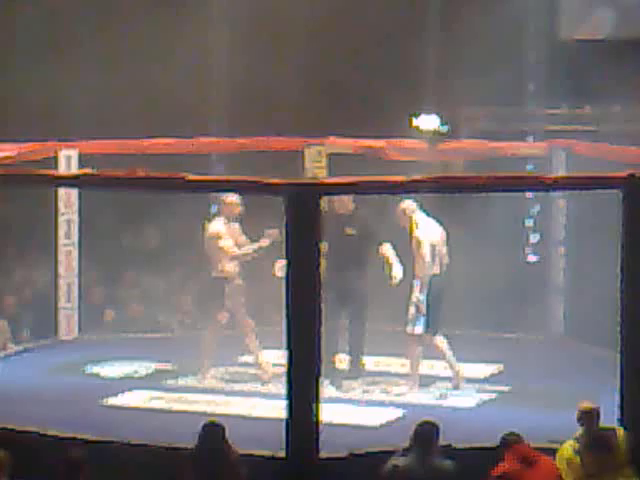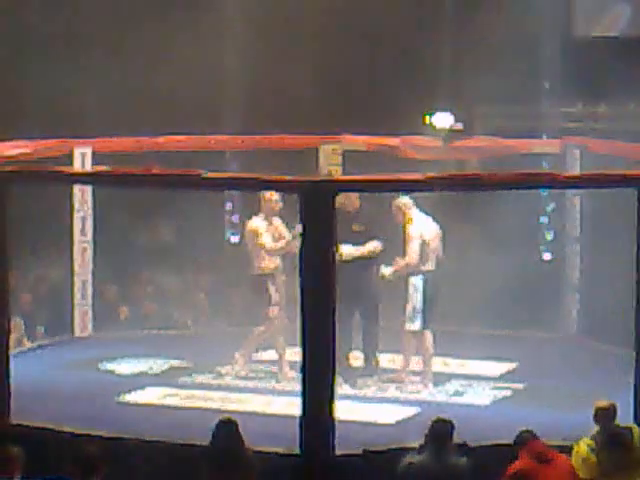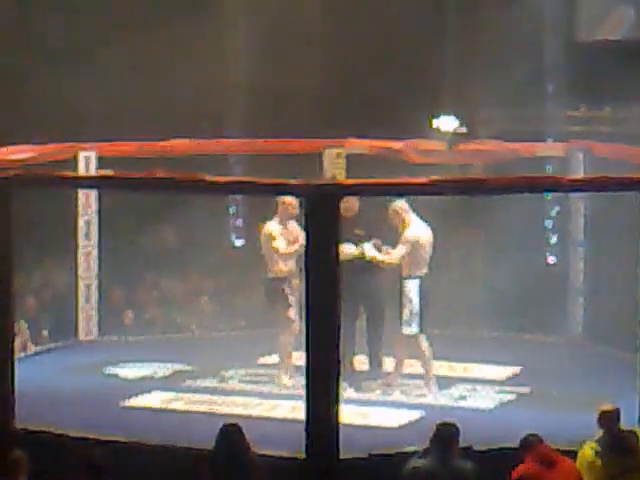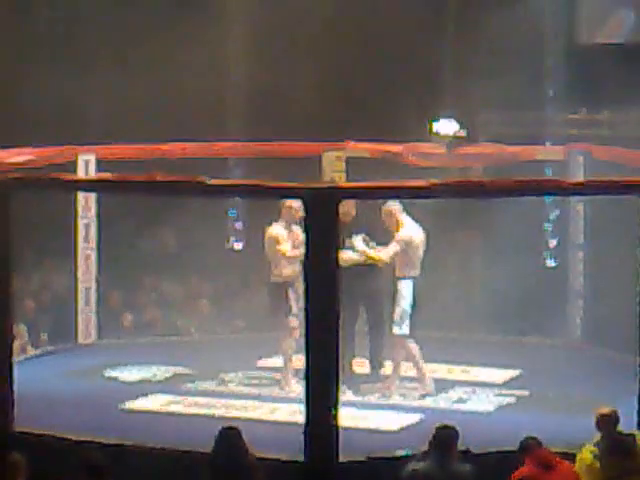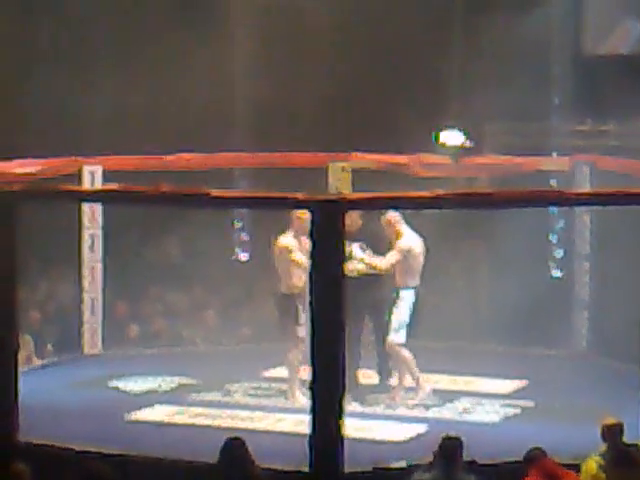
dt=0.1s
person 1, frame 1
left shoulder: (420, 232)
right shoulder: (437, 228)
left elbow: (426, 263)
right elbow: (445, 261)
left wrist: (417, 291)
left hip: (424, 285)
left knee: (416, 333)
right knee: (431, 333)
left ankle: (413, 384)
right ankle: (455, 369)
person 1, frame 2
left shoulder: (414, 228)
right shoulder: (433, 225)
left elbow: (412, 260)
left wrist: (390, 270)
left hip: (419, 279)
right hip: (430, 277)
left knee: (419, 328)
right knee: (416, 328)
left ankle: (426, 381)
right ankle: (404, 372)
person 1, frame 3
left shoulder: (411, 232)
right shoulder: (425, 229)
left elbow: (394, 260)
left wrist: (373, 254)
right wrist: (389, 251)
left hip: (413, 283)
right hip: (419, 282)
left knee: (415, 334)
right knee: (406, 331)
left ankle: (430, 383)
right ankle: (395, 375)
person 1, frame 4
left shoulder: (405, 233)
right shoulder: (416, 230)
left elbow: (384, 258)
left wrist: (362, 249)
right wrist: (375, 248)
left hip: (406, 284)
right hip: (411, 282)
left knee: (404, 335)
right knee: (399, 333)
left ankle: (426, 381)
right ankle: (393, 380)
person 1, frame 5
left shoulder: (405, 242)
right shoulder: (415, 240)
left elbow: (383, 266)
left wrist: (362, 256)
right wrist: (372, 256)
left hip: (407, 295)
right hip: (409, 293)
left knee: (394, 344)
right knee: (400, 343)
left ankle: (421, 385)
right ankle: (399, 390)
person 2, frame 1
left shoulder: (233, 226)
right shoulder: (216, 229)
left elbow: (249, 249)
right elbow: (234, 254)
left wrist: (266, 240)
right wrist: (263, 242)
left hip: (234, 280)
right hip: (222, 281)
left knee: (247, 324)
right knee: (216, 326)
left ankle: (263, 367)
right ankle: (205, 369)
person 2, frame 2
left shoulder: (276, 222)
right shoulder: (256, 225)
left elbow: (291, 247)
right elbow: (271, 249)
left wrist: (296, 238)
right wrist: (293, 238)
left hip: (276, 276)
right hip: (264, 278)
left knee: (280, 323)
right knee: (273, 323)
left ankle: (283, 368)
right ankle: (243, 355)
person 2, frame 3
left shoulder: (293, 226)
right shoulder: (270, 229)
left elbow: (302, 250)
right elbow: (284, 254)
right wrist: (305, 243)
left hip: (291, 280)
right hip: (278, 282)
left knee: (292, 326)
right knee: (291, 325)
left ankle: (288, 371)
right ankle: (282, 371)
person 2, frame 4
left shoulder: (295, 230)
right shoulder: (275, 232)
left elbow: (301, 256)
right elbow: (291, 257)
right wrist: (307, 246)
left hip: (294, 284)
right hip: (281, 286)
left knee: (293, 332)
right knee: (292, 331)
left ankle: (289, 377)
right ankle: (288, 378)
person 2, frame 5
left shoulder: (304, 241)
right shoulder: (286, 243)
left elbow: (307, 266)
right elbow: (305, 264)
left hip: (301, 296)
right hip: (290, 297)
left knee: (300, 343)
right knee: (296, 343)
left ankle: (296, 387)
right ankle: (294, 391)
person 3, frame 1
left shoulder: (361, 221)
right shoulder: (328, 218)
left elbow: (371, 247)
left hip: (355, 278)
right hip: (333, 278)
left knee: (357, 321)
right knee: (331, 322)
left ankle: (356, 362)
right ankle: (329, 365)
person 3, frame 2
left shoulder: (366, 218)
right shoulder: (336, 216)
left elbow: (377, 245)
left wrist: (357, 251)
left hip: (365, 274)
right hip: (343, 275)
left knee: (370, 318)
right knee: (343, 320)
left ankle: (371, 360)
right ankle: (343, 364)
person 3, frame 3
left shoulder: (367, 221)
right shoulder: (338, 222)
left wrist: (357, 252)
left hip: (369, 279)
right hip: (346, 280)
left knee: (375, 322)
right knee: (347, 324)
left ankle: (375, 365)
right ankle: (347, 368)
person 3, frame 4
left shoulder: (366, 224)
left wrist: (357, 257)
right wrist: (339, 257)
left hip: (369, 281)
right hip: (346, 283)
left knee: (377, 323)
right knee: (347, 326)
left ankle: (376, 366)
right ankle: (346, 371)
person 3, frame 5
left shoulder: (372, 234)
right shoulder: (342, 235)
left wrist: (364, 267)
right wrist: (345, 267)
left hip: (374, 291)
right hip: (351, 293)
left knee: (383, 334)
right knee: (352, 337)
left ankle: (385, 377)
right ankle: (352, 383)
